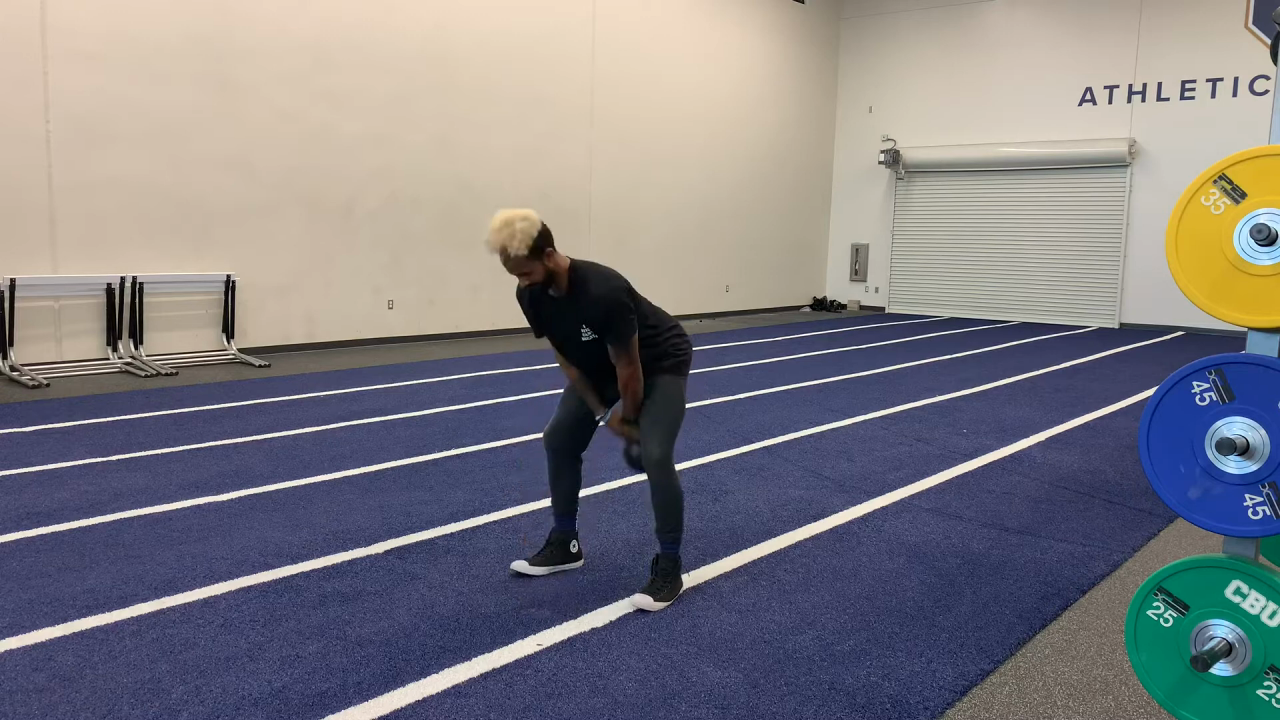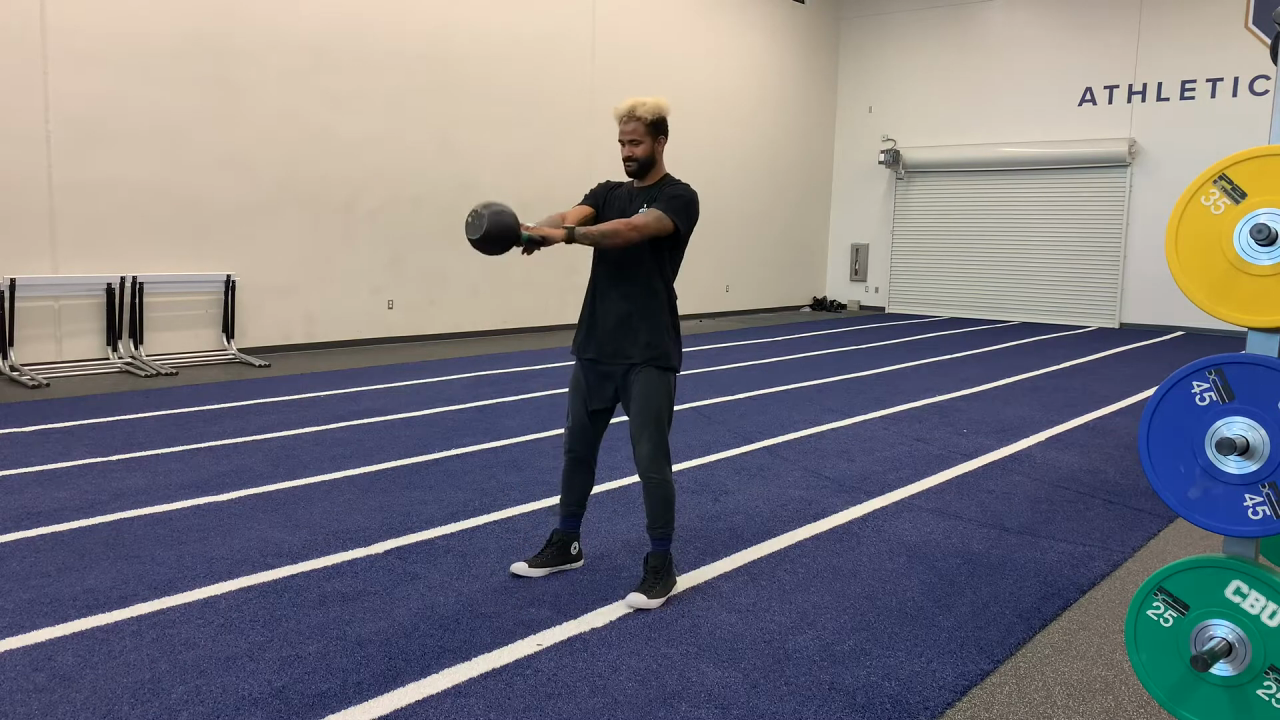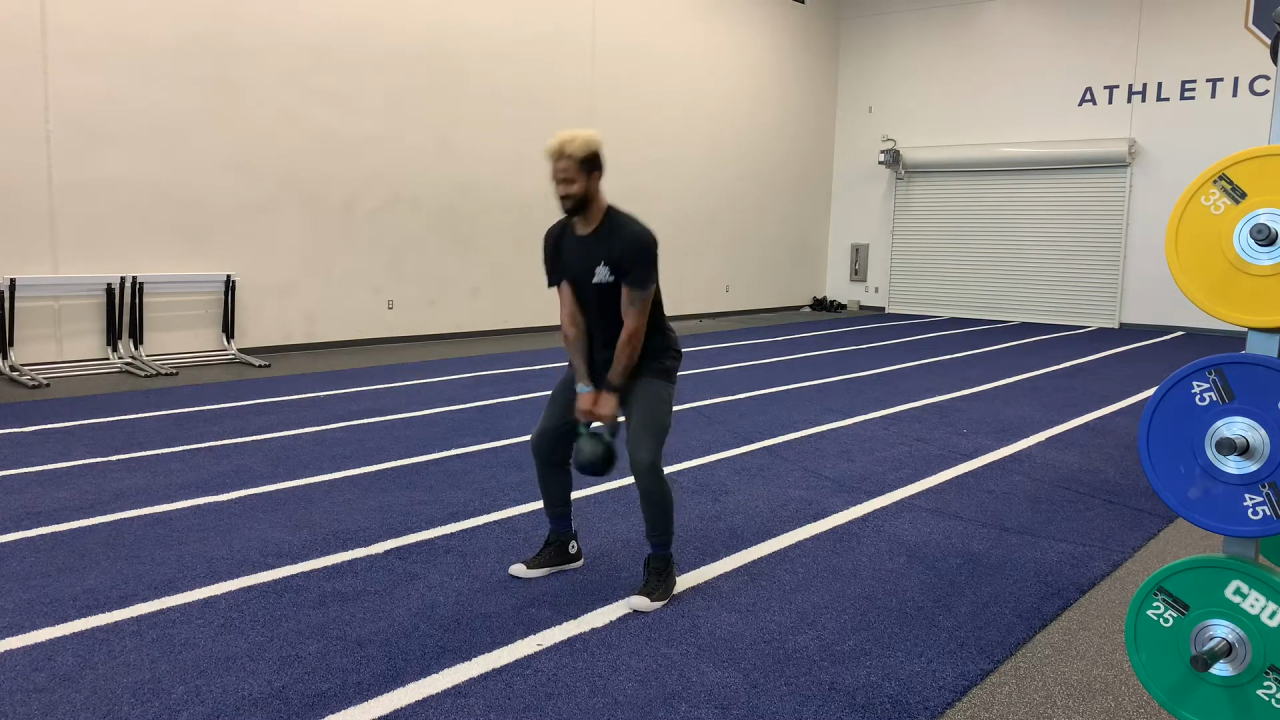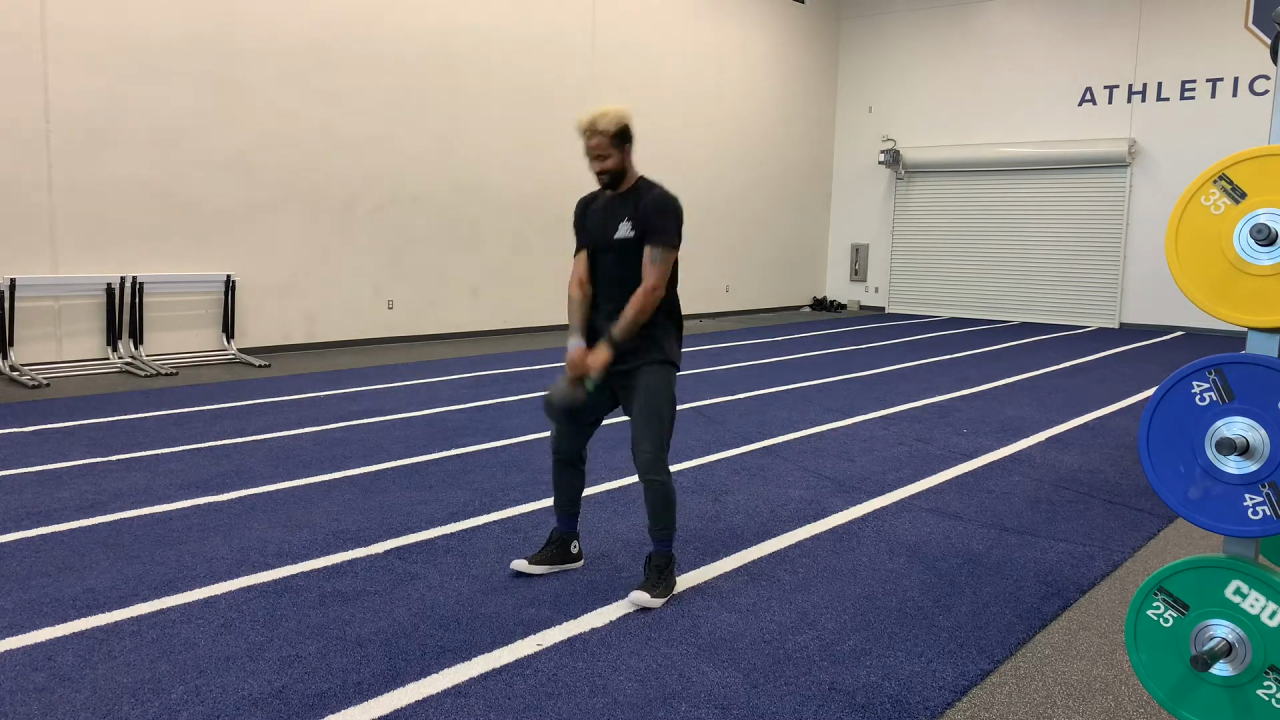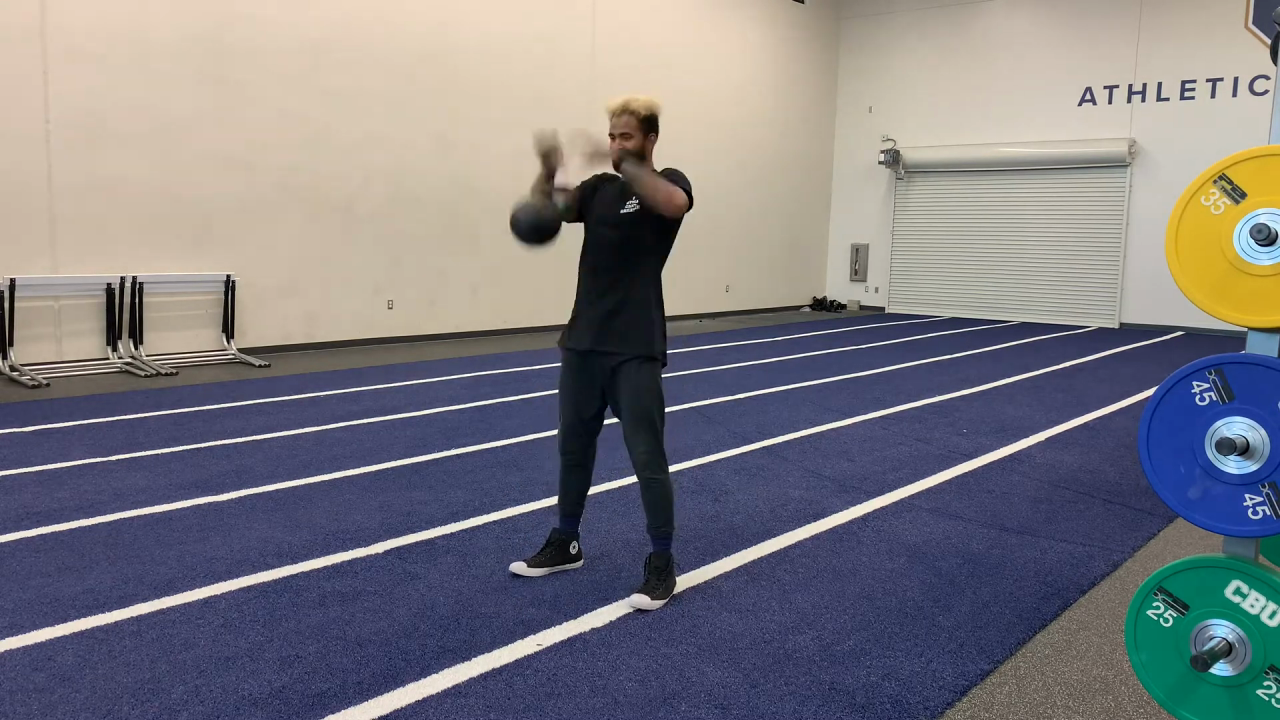
dt=1s
person 1, frame 1
left shoulder: (603, 292)
right shoulder: (530, 294)
left elbow: (628, 370)
right elbow: (566, 360)
left wrist: (628, 418)
right wrist: (602, 413)
left hip: (661, 364)
right hip: (599, 362)
left knee: (654, 456)
right knee: (558, 439)
left ankle: (669, 567)
right ankle: (565, 543)
person 1, frame 2
left shoulder: (679, 197)
right shoulder: (608, 192)
left elbow: (632, 230)
right elbow: (572, 217)
left wrist: (566, 235)
right wrist: (538, 229)
left hip: (649, 354)
right hip: (595, 347)
left knee: (650, 459)
right knee: (577, 448)
left ankle: (660, 565)
right ankle: (566, 544)
person 1, frame 3
left shoulder: (632, 238)
right shoulder: (557, 238)
left elbow: (635, 327)
right elbow: (571, 318)
left wrist: (613, 392)
right wrist: (585, 387)
left hip: (648, 364)
right hip: (595, 358)
left knee: (644, 459)
right knee: (546, 442)
left ankle: (661, 565)
right ankle: (563, 545)
person 1, frame 4
left shoulder: (658, 204)
right shoulder: (588, 206)
left elbow: (653, 287)
right elbow: (581, 276)
left wrist: (609, 347)
right wrist: (577, 342)
left hip: (648, 353)
right hip: (596, 349)
left knee: (649, 459)
right knee: (564, 444)
left ankle: (662, 564)
right ankle: (565, 543)
person 1, frame 5
left shoulder: (667, 183)
right shoulder: (596, 188)
left elbow: (673, 205)
left wrist: (624, 164)
right wrist: (549, 170)
left hip: (634, 350)
right hip: (582, 344)
left knee: (647, 459)
right knee: (573, 447)
left ankle: (662, 565)
right ankle: (565, 544)
